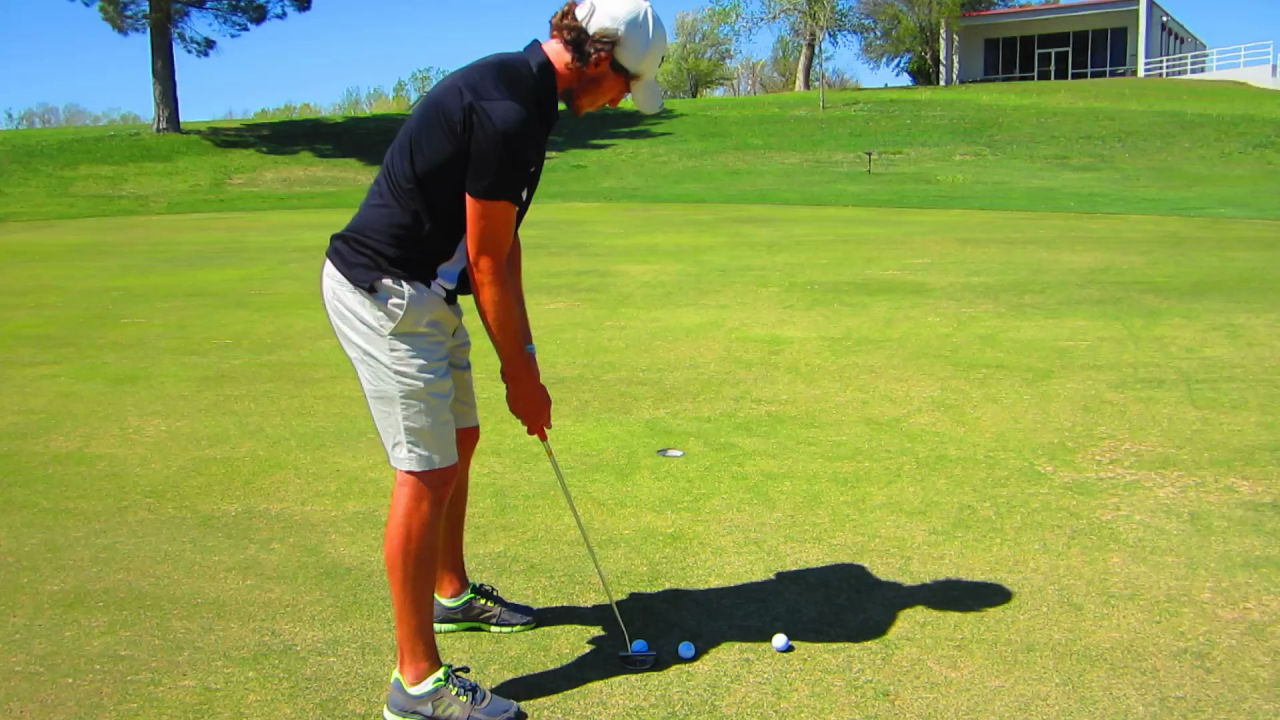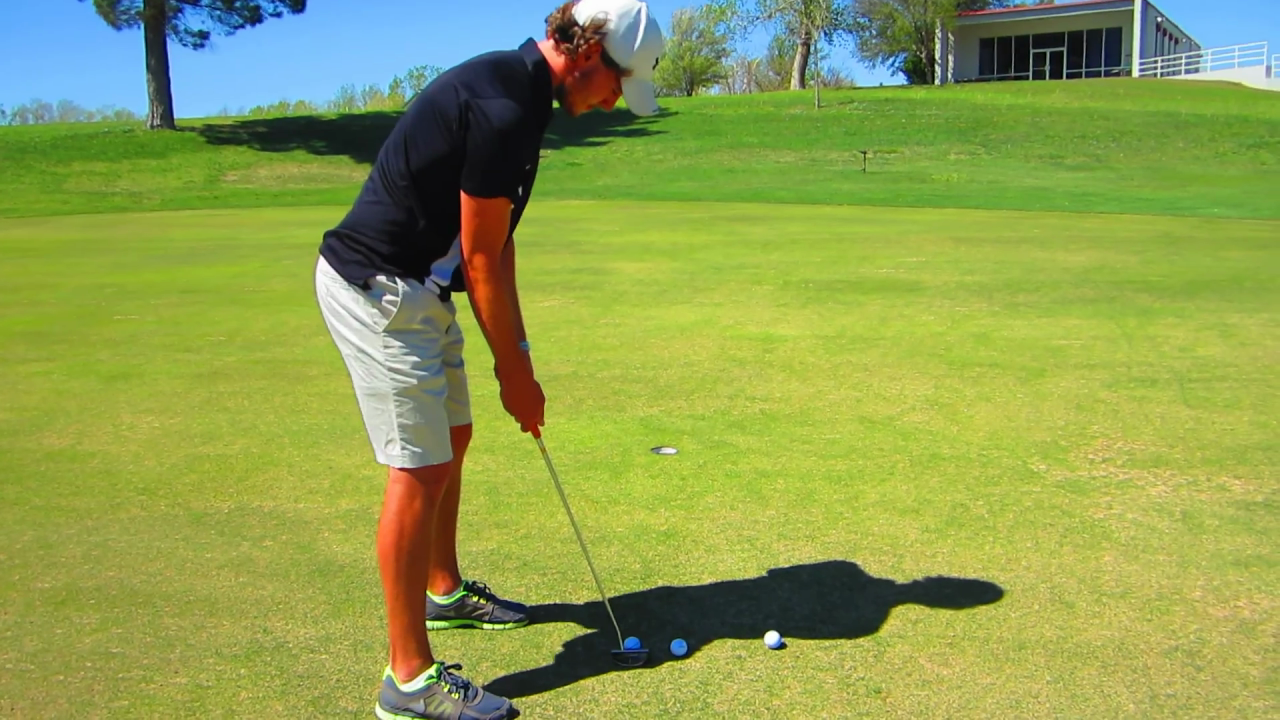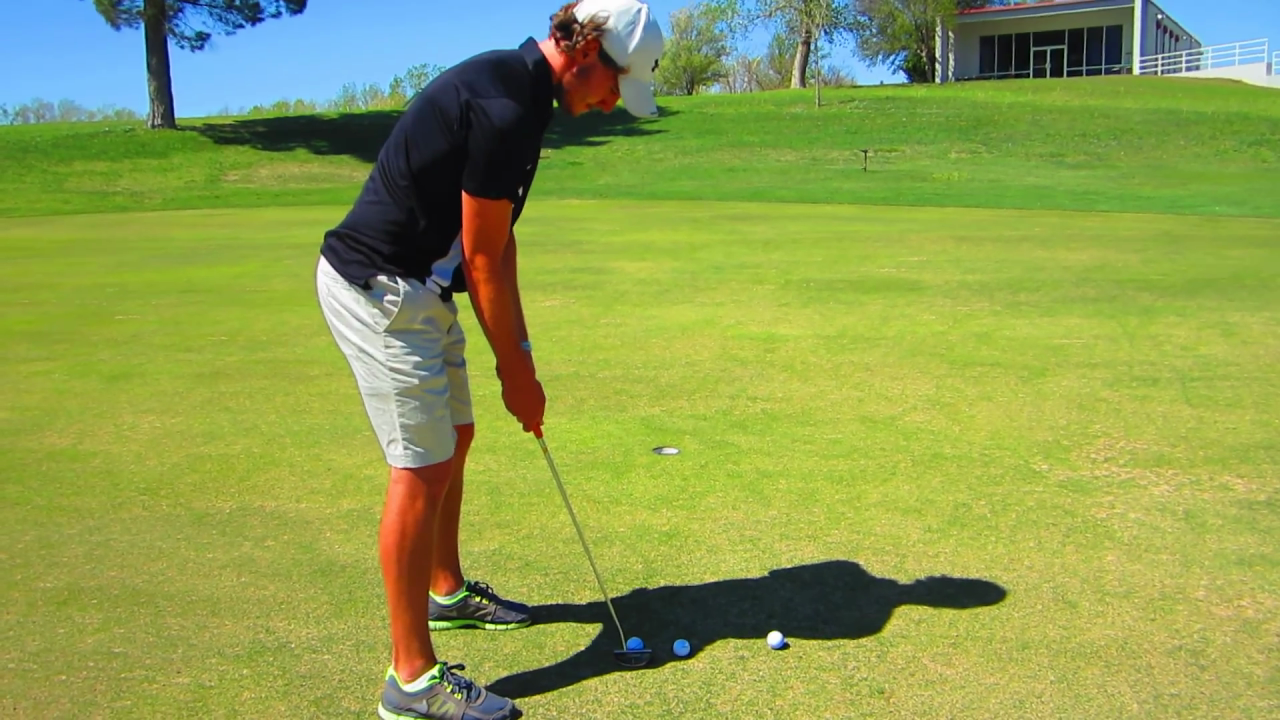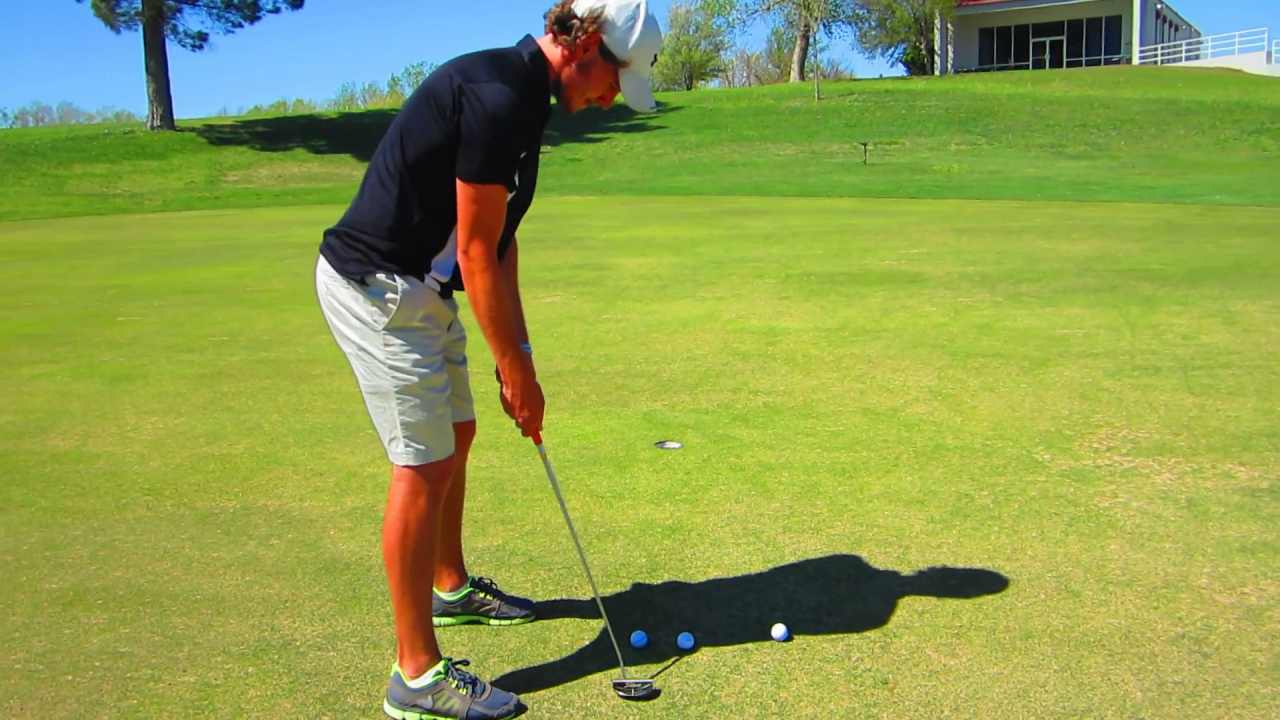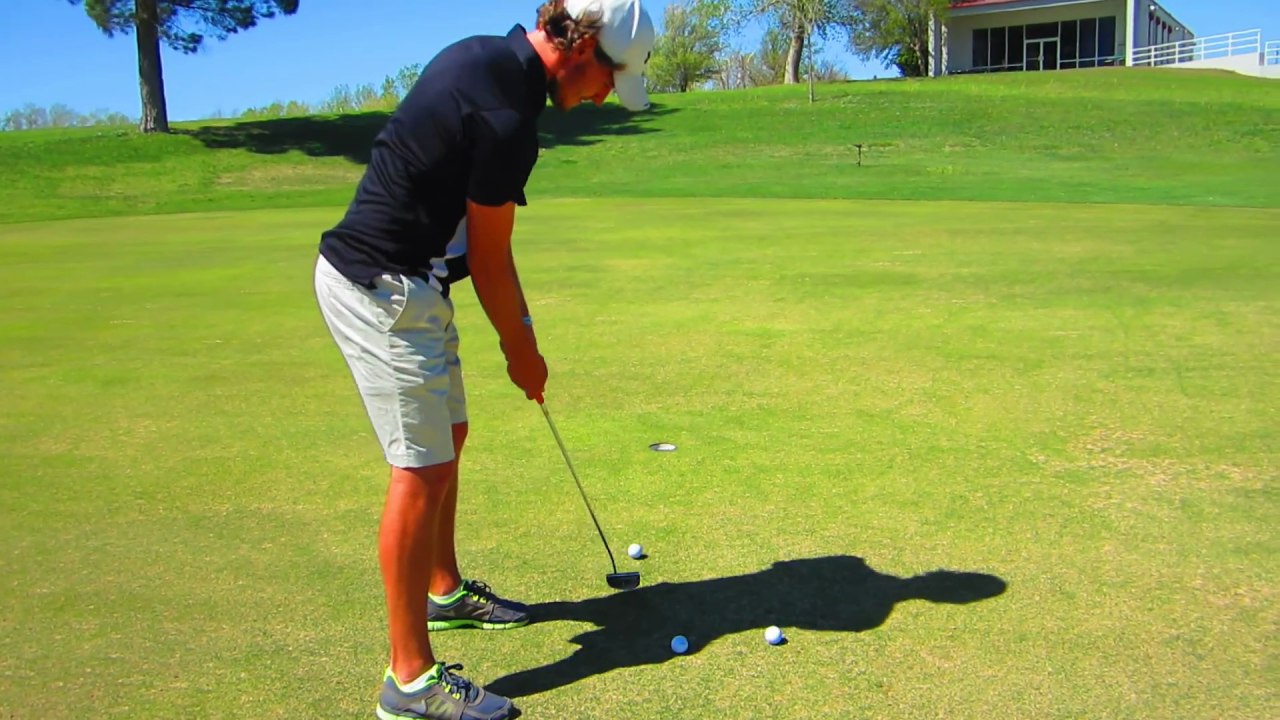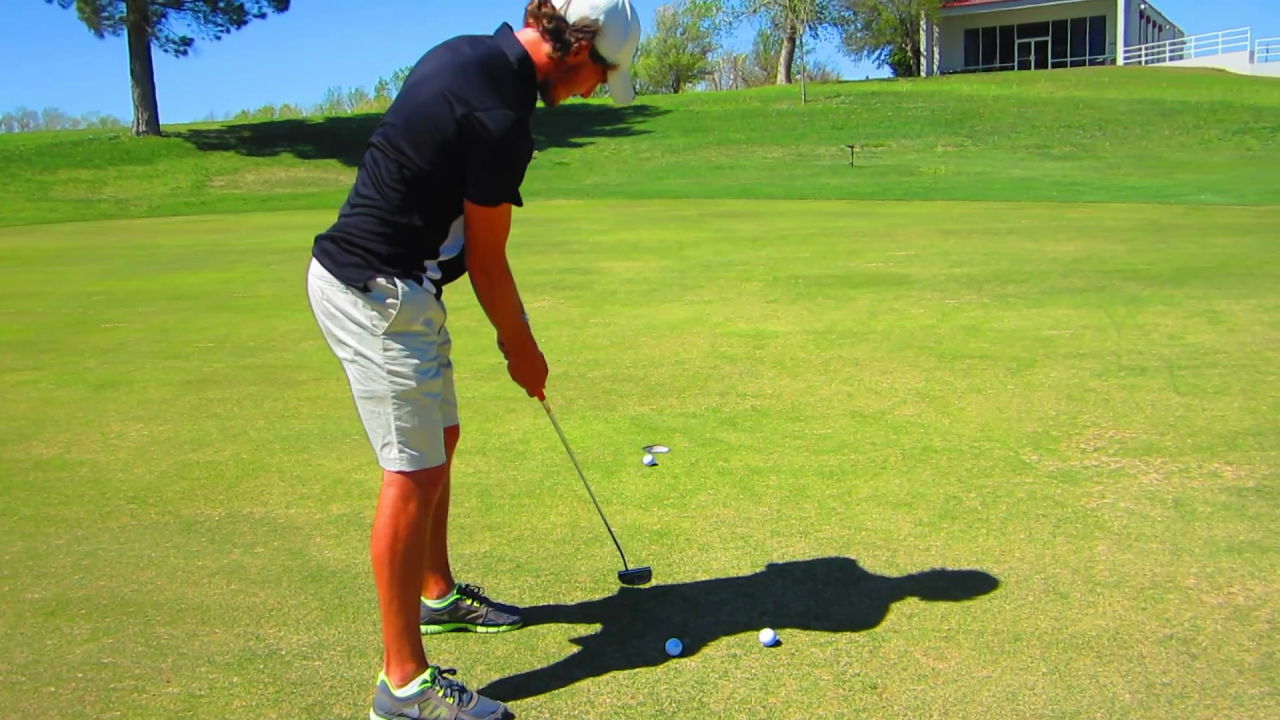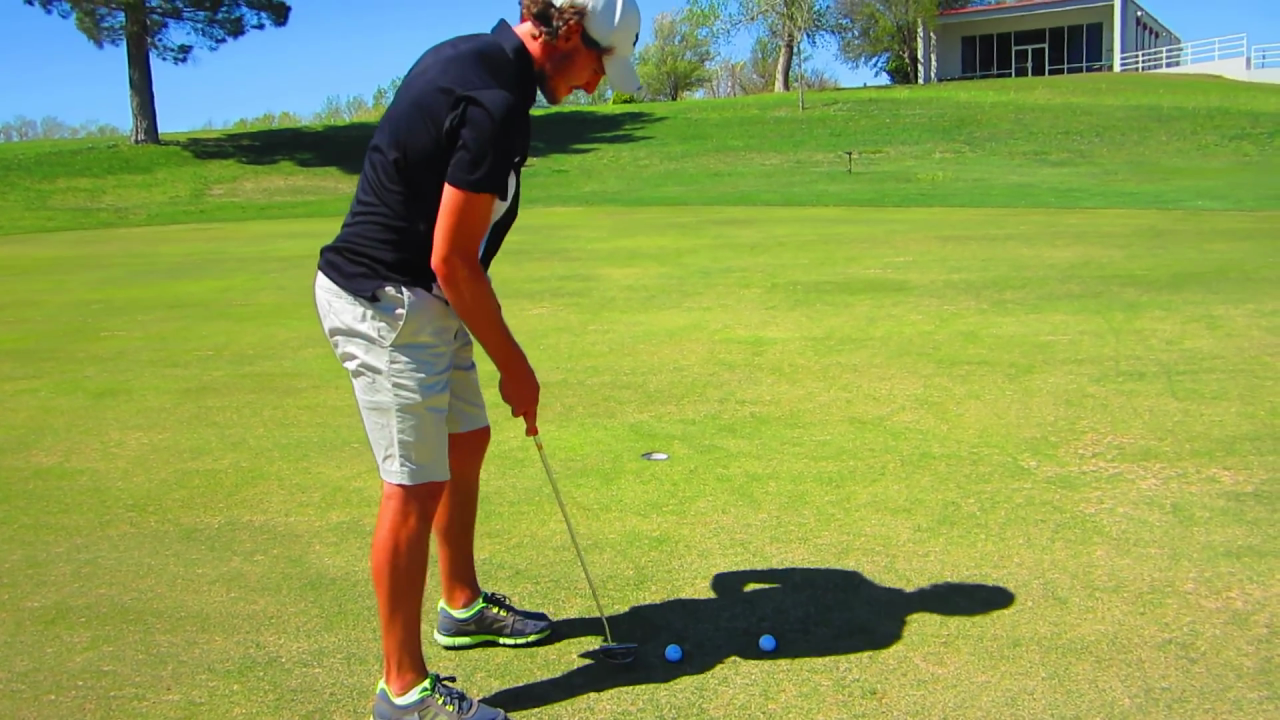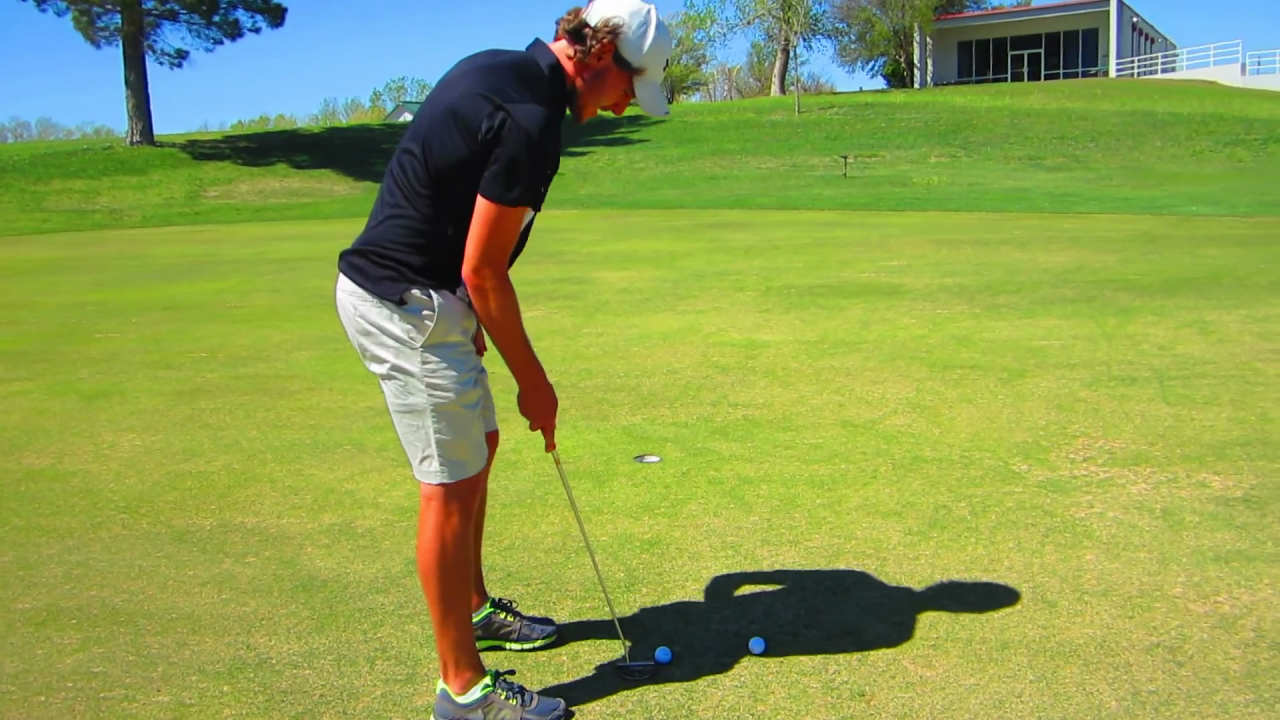
dt=0.7s
person 1, frame 1
left shoulder: (520, 89)
right shoulder: (507, 111)
left elbow: (502, 245)
right elbow: (487, 263)
left wrist: (526, 353)
right wrist: (521, 375)
left hip: (420, 287)
right hip: (384, 290)
left knee: (459, 441)
right knee: (427, 471)
left ankle: (452, 593)
person 1, frame 2
left shoulder: (514, 88)
right shoulder: (502, 108)
left elbow: (494, 244)
right elbow: (482, 260)
left wrist: (519, 351)
right wrist: (515, 372)
left hip: (414, 285)
right hip: (380, 288)
left knee: (452, 438)
right knee: (419, 468)
left ankle: (444, 591)
person 1, frame 3
left shoulder: (515, 87)
right shoulder: (503, 107)
left elbow: (496, 242)
right elbow: (484, 261)
left wrist: (521, 352)
right wrist: (516, 371)
left hip: (418, 284)
right hip: (379, 287)
left knee: (453, 439)
right knee: (421, 467)
left ankle: (447, 591)
person 1, frame 4
left shoulder: (520, 95)
right shoulder: (496, 97)
left elbow: (500, 244)
right elbow: (477, 252)
left wrist: (520, 355)
right wrist: (516, 372)
left hip: (419, 284)
right hip: (377, 285)
left knee: (454, 437)
right knee: (423, 465)
left ankle: (452, 587)
person 1, frame 5
right shoulder: (504, 115)
left elbow: (481, 239)
right elbow: (488, 260)
left wrist: (521, 329)
right wrist: (522, 353)
left hip: (404, 277)
right hip: (382, 288)
left knee: (446, 439)
right knee: (420, 467)
left ankle: (445, 591)
person 1, frame 6
right shoulder: (500, 116)
right elbow: (486, 261)
left wrist: (515, 326)
right wrist: (523, 351)
left hip: (391, 282)
right hip: (377, 292)
left knee: (438, 443)
right knee: (414, 473)
left ankle: (438, 594)
person 1, frame 7
right shoulder: (496, 105)
right elbow: (453, 261)
left wrist: (479, 324)
right wrist: (513, 363)
left hip: (409, 293)
right hip: (386, 303)
left knee: (465, 445)
right knee: (415, 486)
left ankle: (463, 604)
person 1, frame 8
left shoulder: (495, 67)
right shoulder: (531, 120)
right elbow: (483, 272)
left wrist: (470, 324)
right wrist: (533, 381)
left hip: (390, 286)
right hip: (406, 304)
left knee: (477, 447)
right knee: (451, 486)
left ankle: (475, 607)
